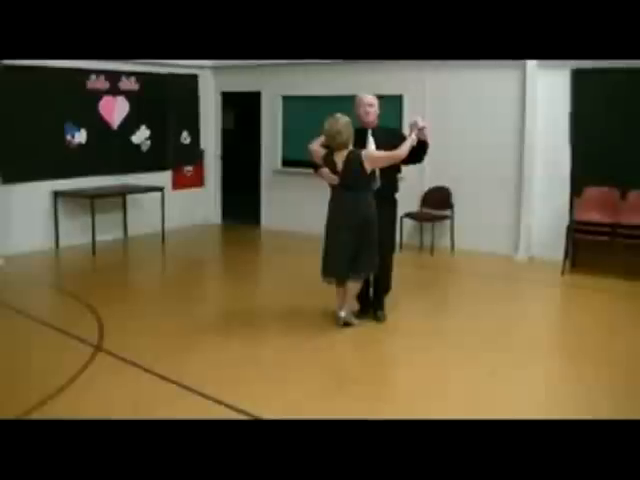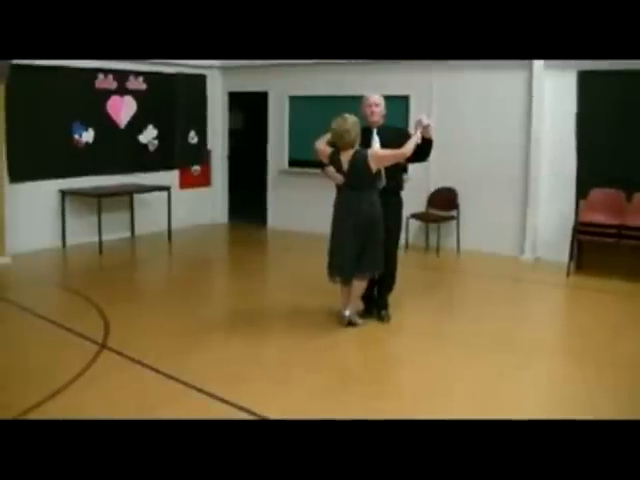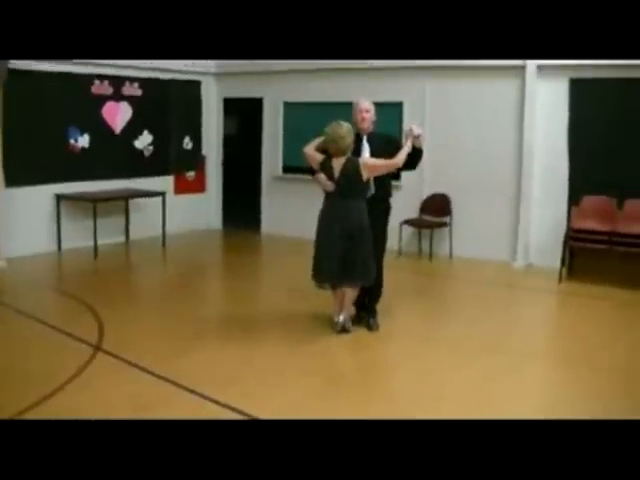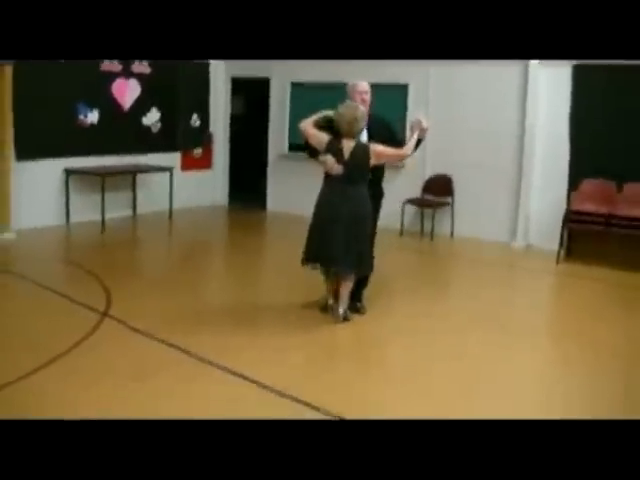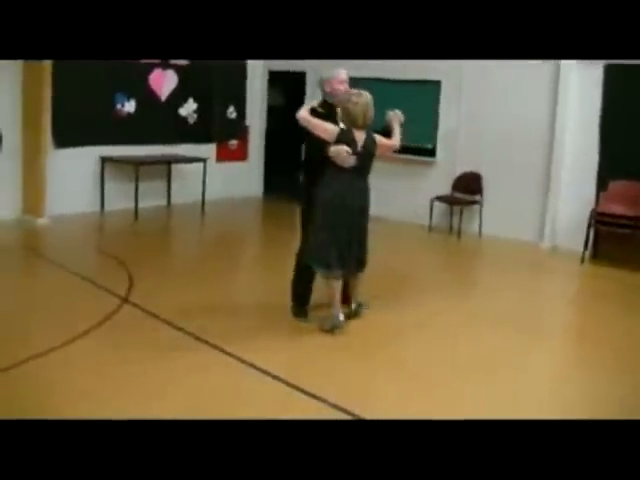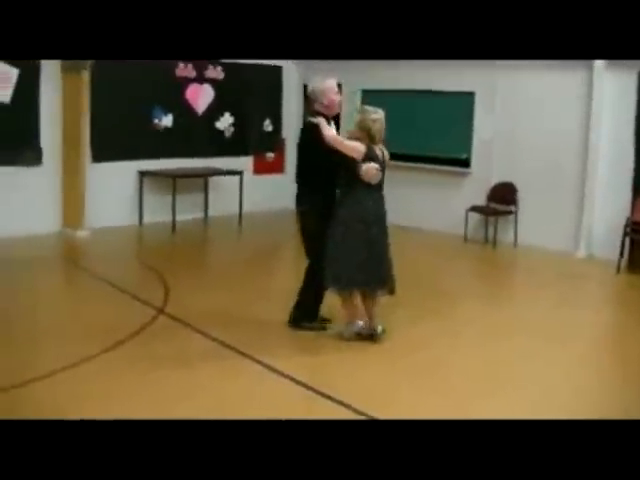
dt=0.7s
person 1, frame 1
left shoulder: (392, 135)
left elbow: (414, 157)
left wrist: (421, 137)
right wrist: (323, 170)
left hip: (385, 203)
left knee: (384, 253)
left ankle: (379, 302)
right ankle: (364, 301)
person 1, frame 2
left shoulder: (394, 133)
left elbow: (419, 155)
left wrist: (426, 135)
right wrist: (330, 169)
left hip: (390, 202)
left knee: (388, 252)
left ankle: (382, 302)
right ankle: (369, 300)
person 1, frame 3
left shoulder: (387, 141)
left elbow: (408, 164)
left wrist: (416, 145)
right wrist: (319, 175)
left hip: (378, 208)
left knee: (375, 259)
left ankle: (371, 309)
right ankle: (360, 307)
person 1, frame 4
left shoulder: (381, 125)
right shoulder: (335, 122)
left elbow: (400, 151)
right elbow: (312, 142)
left wrist: (418, 137)
right wrist: (321, 157)
left hip: (371, 193)
left ankle: (356, 296)
right ankle: (333, 290)
person 1, frame 5
right shoulder: (316, 113)
right elbow: (309, 137)
right wrist: (330, 149)
right hip: (317, 190)
left ankle: (345, 291)
right ankle: (300, 301)
person 1, frame 6
left shoulder: (322, 123)
right shoulder: (314, 126)
left elbow: (333, 154)
right elbow: (331, 156)
right wrist: (359, 168)
left hip: (321, 201)
right hip: (314, 203)
left knee: (322, 256)
right knee: (319, 258)
left ankle: (308, 311)
right ankle: (301, 314)
person 2, frame 1
left shoulder: (326, 157)
right shoulder: (364, 157)
left elbow: (313, 146)
right elbow: (399, 154)
left wrist: (329, 134)
right wrist: (413, 136)
left hip: (338, 212)
right hip: (362, 212)
left knee: (341, 259)
right knee: (359, 263)
left ankle: (340, 308)
right ankle: (346, 311)
person 2, frame 2
left shoulder: (332, 156)
right shoulder: (370, 156)
left elbow: (319, 143)
right elbow: (405, 152)
left wrist: (334, 133)
right wrist: (418, 134)
left hip: (343, 211)
right hip: (367, 212)
left knee: (346, 260)
right knee: (364, 263)
left ankle: (345, 308)
right ankle: (350, 310)
person 2, frame 3
left shoulder: (323, 163)
right shoulder: (362, 165)
left elbow: (307, 149)
right elbow: (396, 163)
left wrist: (325, 138)
right wrist: (409, 143)
left hip: (330, 219)
right hip: (354, 220)
left knee: (335, 268)
right knee: (354, 271)
left ankle: (338, 314)
right ankle: (344, 316)
person 2, frame 4
left shoulder: (328, 144)
right shoulder: (370, 151)
left elbow: (304, 126)
right elbow: (404, 153)
left wrist: (323, 114)
right wrist: (416, 134)
left hip: (330, 204)
right hip: (357, 206)
left knee: (327, 251)
right knee: (350, 256)
left ankle: (330, 298)
right ankle: (342, 306)
person 2, frame 5
left shoulder: (337, 133)
right shoulder: (374, 141)
left elbow: (302, 117)
right elbow: (395, 144)
left wrist: (310, 105)
right wrist: (395, 124)
left hip: (332, 199)
right hip: (358, 201)
left knee: (330, 254)
right knee: (351, 252)
left ankle: (336, 313)
right ankle: (354, 304)
person 2, frame 6
left shoulder: (360, 150)
right shoulder: (378, 153)
left elbow: (331, 137)
left wrist: (322, 121)
left hip: (354, 217)
right hip: (372, 216)
left knee: (341, 269)
right knee: (367, 271)
left ankle: (355, 319)
right ankle: (372, 325)
